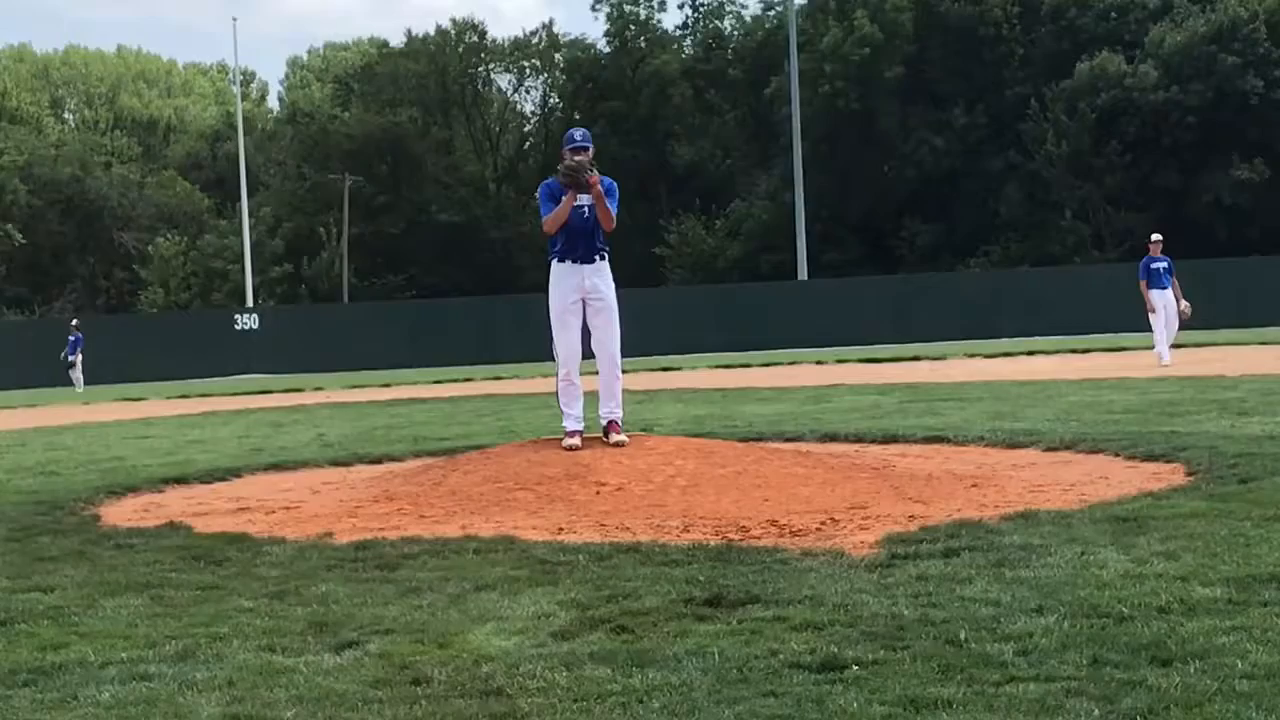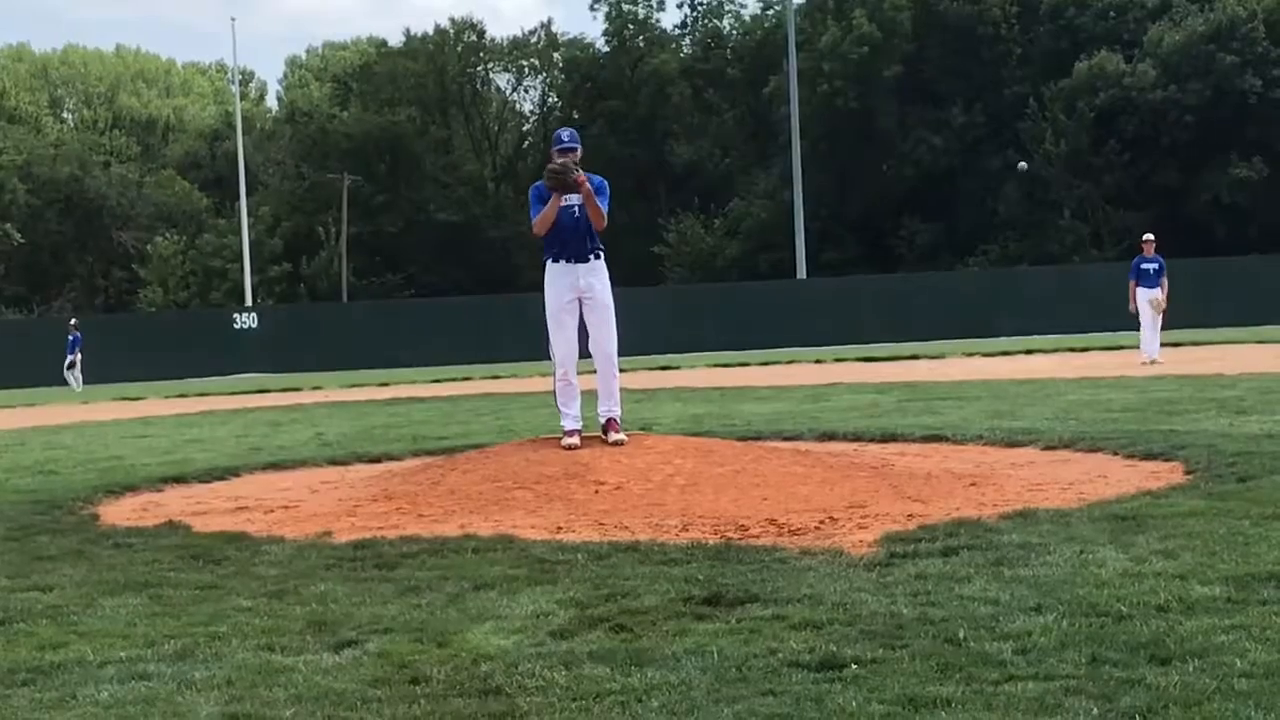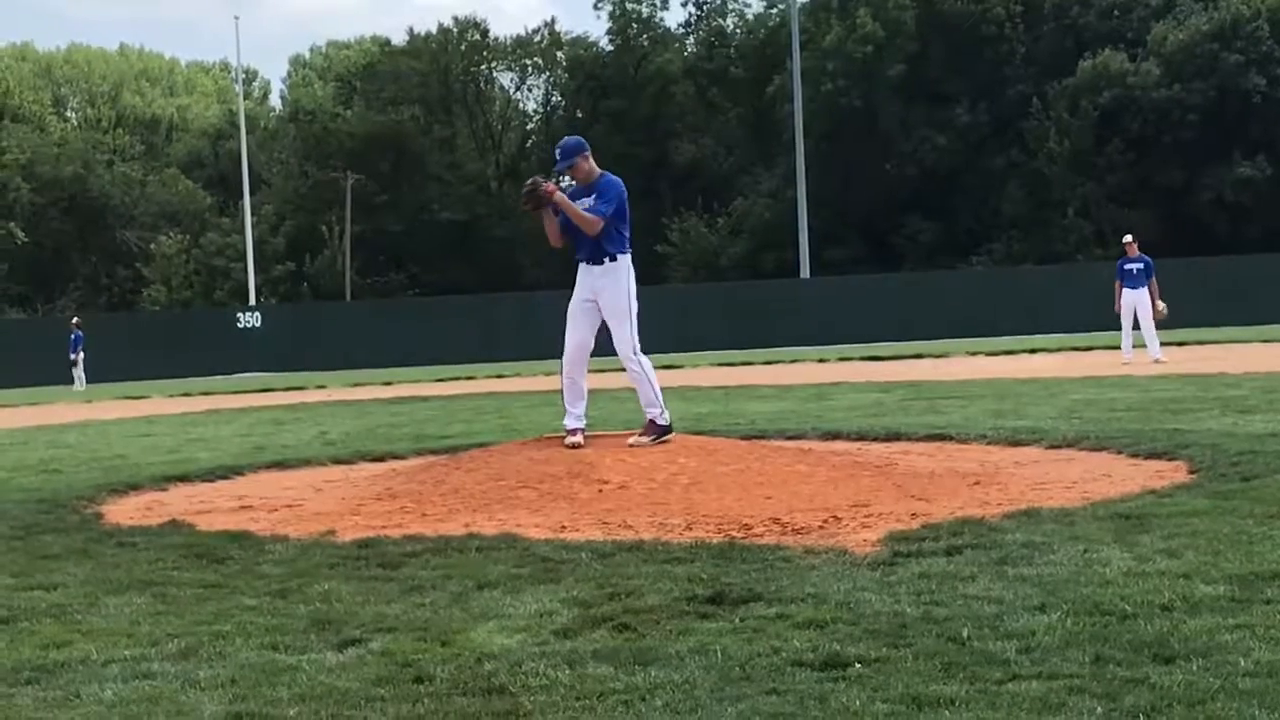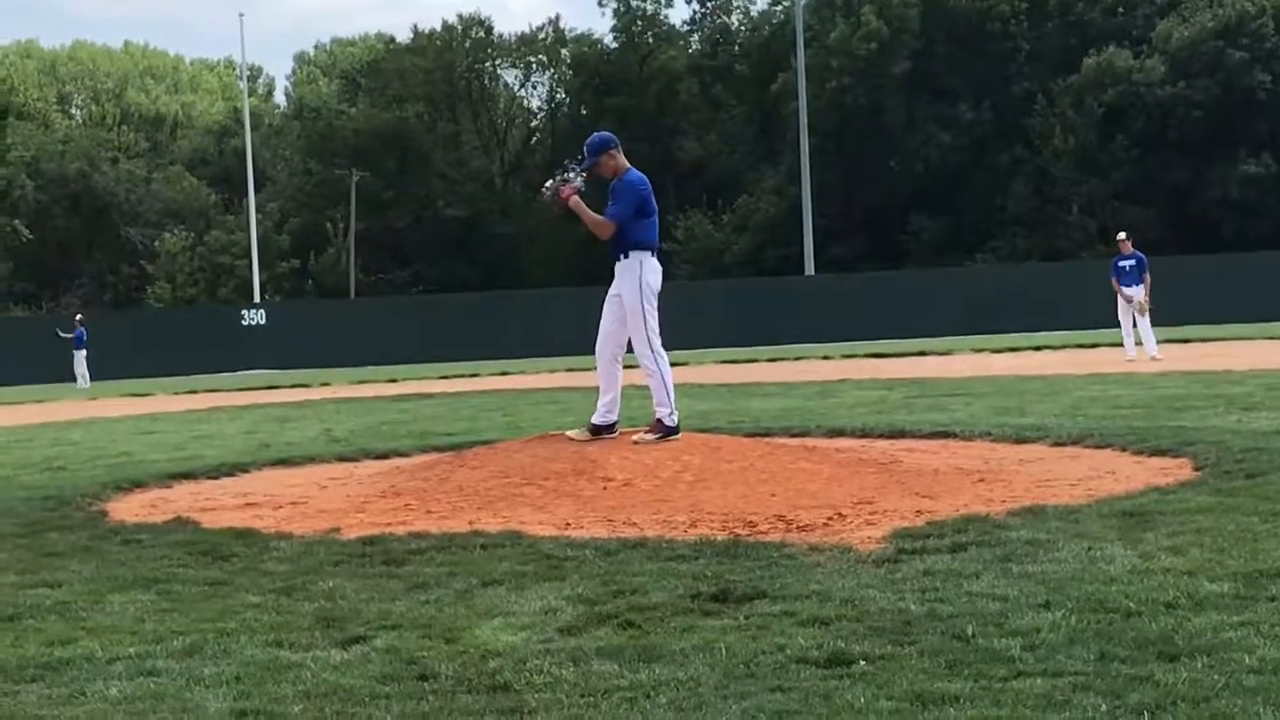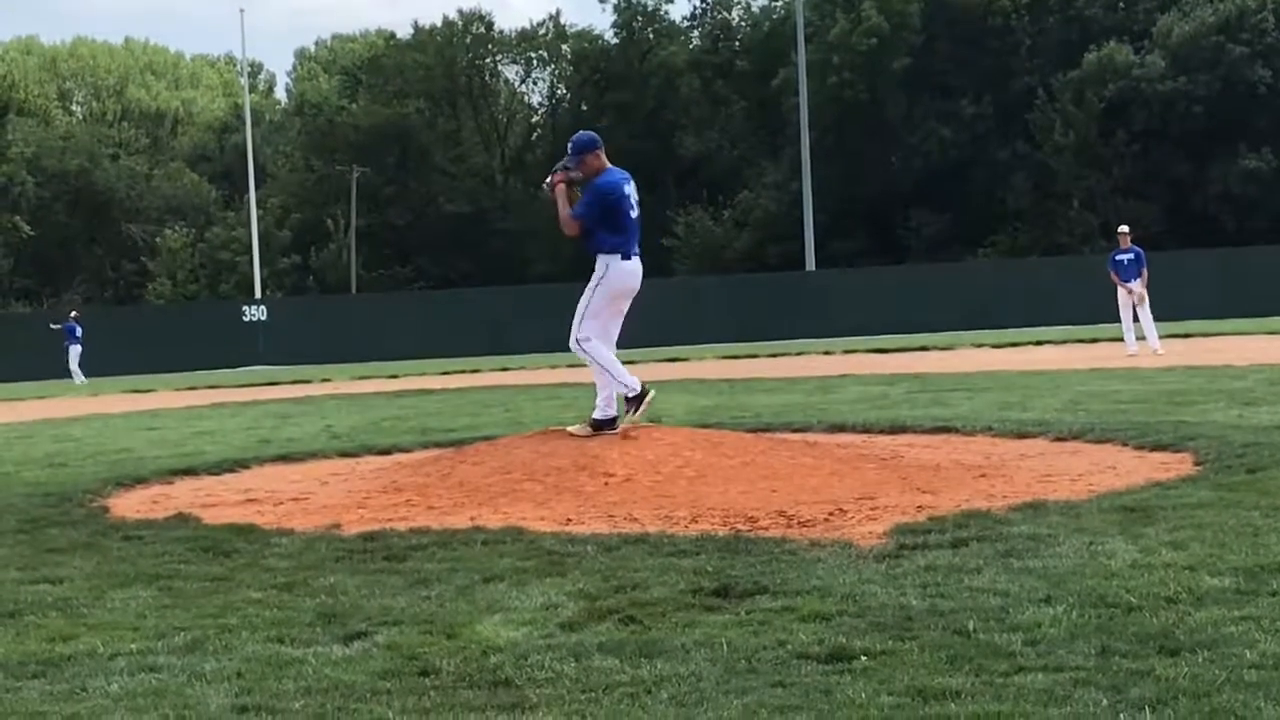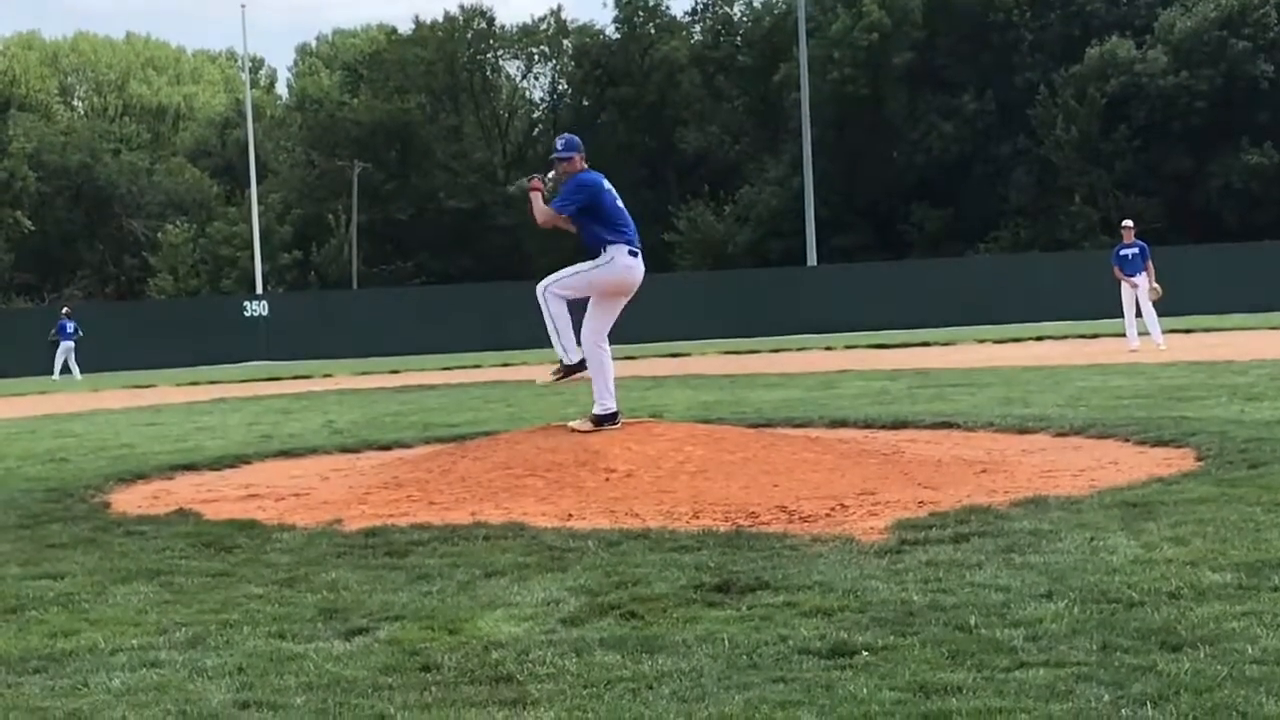
dt=0.5s
person 1, frame 1
left shoulder: (607, 185)
right shoulder: (551, 187)
left elbow: (609, 224)
right elbow: (549, 226)
left wrist: (597, 193)
right wrist: (572, 194)
left hip: (598, 270)
right hip: (564, 272)
left knee: (609, 350)
right knee: (566, 354)
left ankle: (611, 420)
right ankle: (572, 425)
person 1, frame 2
left shoulder: (597, 183)
right shoulder: (540, 189)
left elbow: (601, 223)
right elbow: (538, 229)
left wrist: (586, 192)
right wrist: (557, 195)
left hip: (593, 269)
right hip: (558, 273)
left knee: (606, 348)
right knee: (563, 354)
left ankle: (610, 419)
right ankle: (571, 425)
person 1, frame 3
left shoulder: (611, 185)
right shoulder: (575, 194)
left elbow: (593, 226)
right elbow: (558, 241)
left wrist: (561, 200)
right wrist: (546, 208)
left hip: (615, 271)
right hip: (586, 274)
left knee: (628, 350)
right knee: (573, 353)
left ankle: (659, 420)
right ankle: (574, 423)
person 1, frame 4
left shoulder: (633, 182)
right shoulder: (619, 184)
left elbow: (606, 230)
right elbow: (605, 229)
left wrist: (574, 202)
right wrist: (575, 203)
left hip: (639, 268)
right hip: (624, 270)
left knee: (647, 346)
right knee: (607, 349)
left ankle: (667, 420)
right ankle: (605, 420)
person 1, frame 5
left shoulder: (602, 186)
right shoulder: (622, 178)
left elbow: (571, 228)
left wrist: (561, 189)
right wrist: (573, 187)
left hip: (613, 267)
right hip: (629, 266)
left knee: (584, 337)
right knee: (601, 342)
left ankle: (634, 391)
right ankle: (605, 416)
person 1, frame 6
left shoulder: (581, 182)
right shoulder: (593, 181)
left elbow: (545, 219)
right elbow: (574, 223)
left wrist: (535, 192)
right wrist: (550, 202)
left hip: (616, 261)
right hip: (628, 267)
left knee: (548, 289)
right knee: (594, 337)
left ankle: (572, 360)
right ankle: (606, 412)
